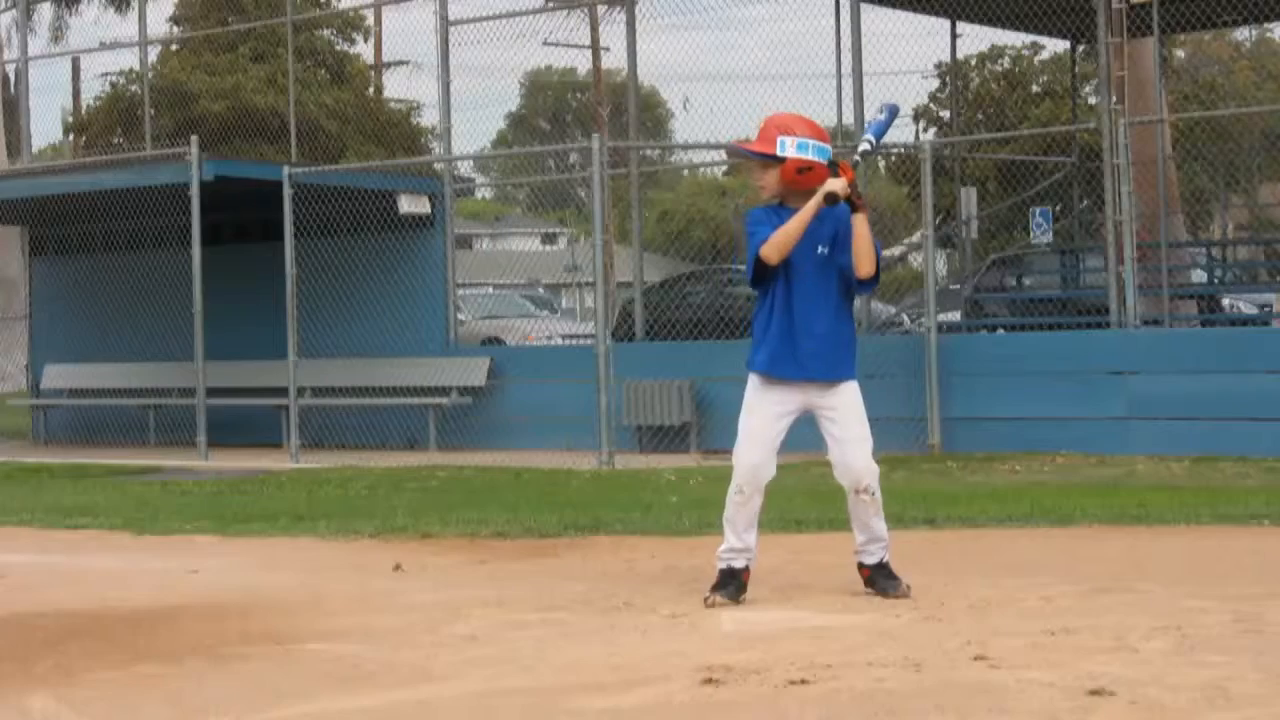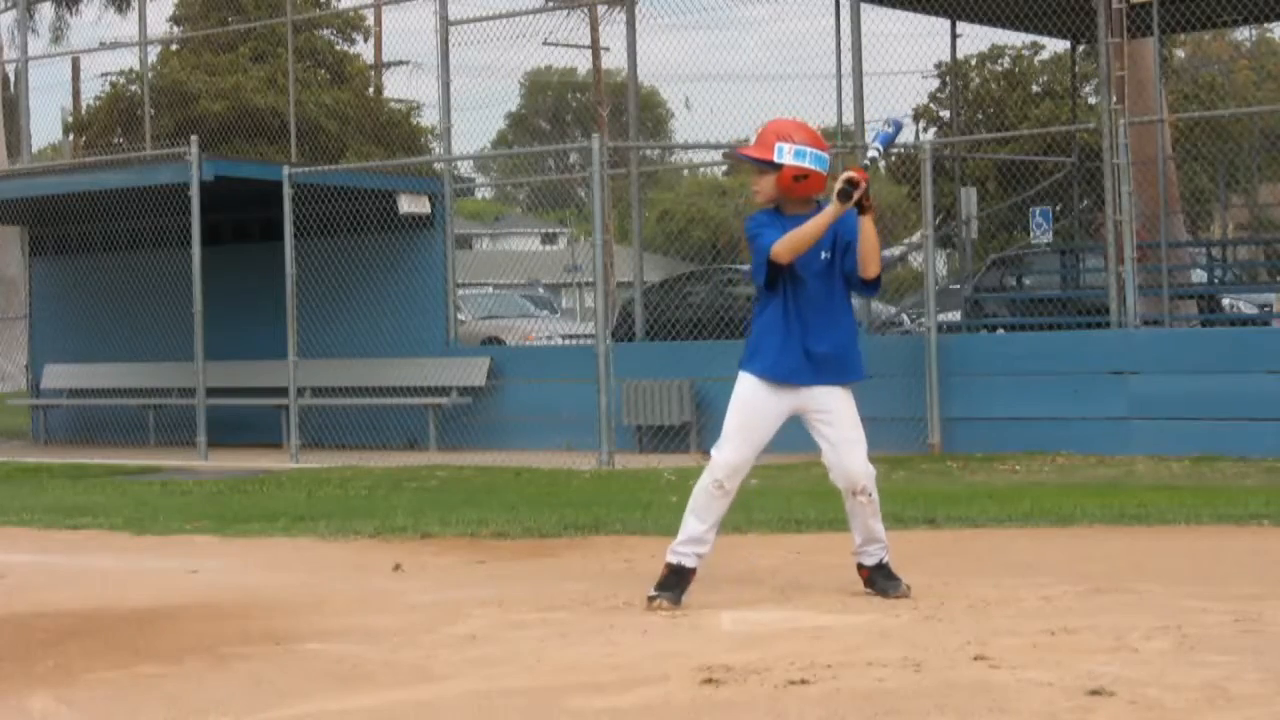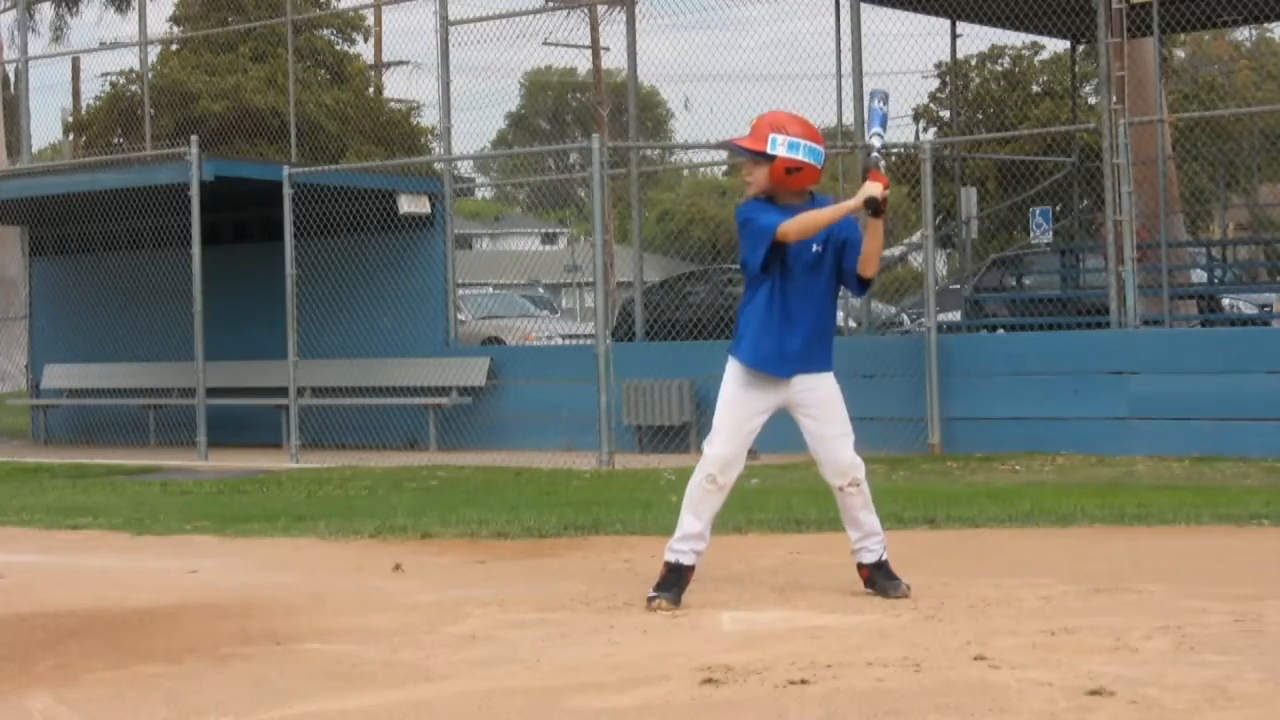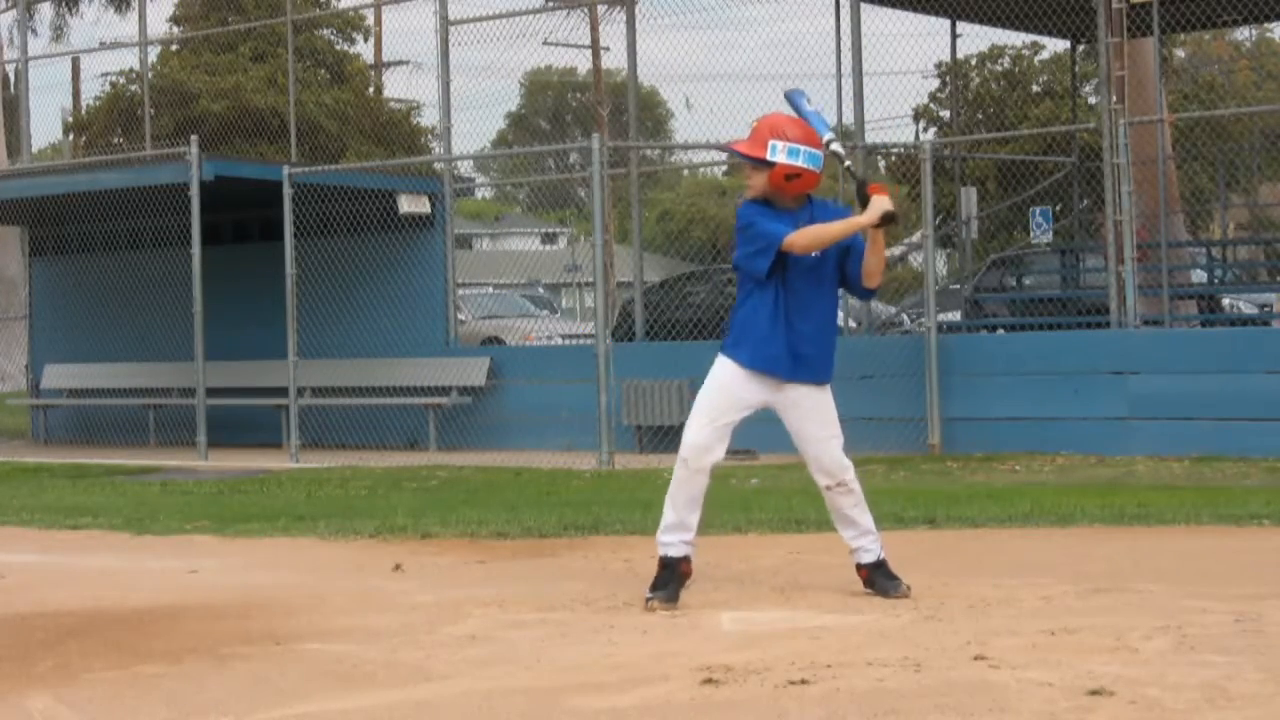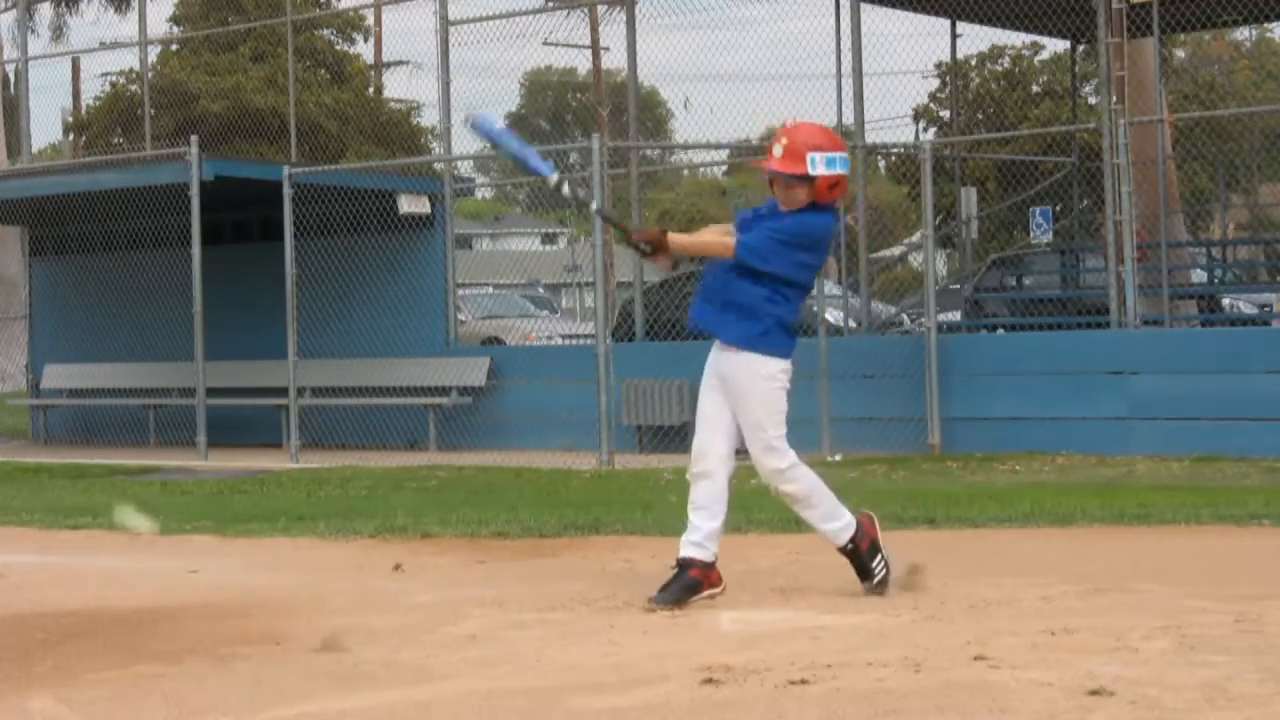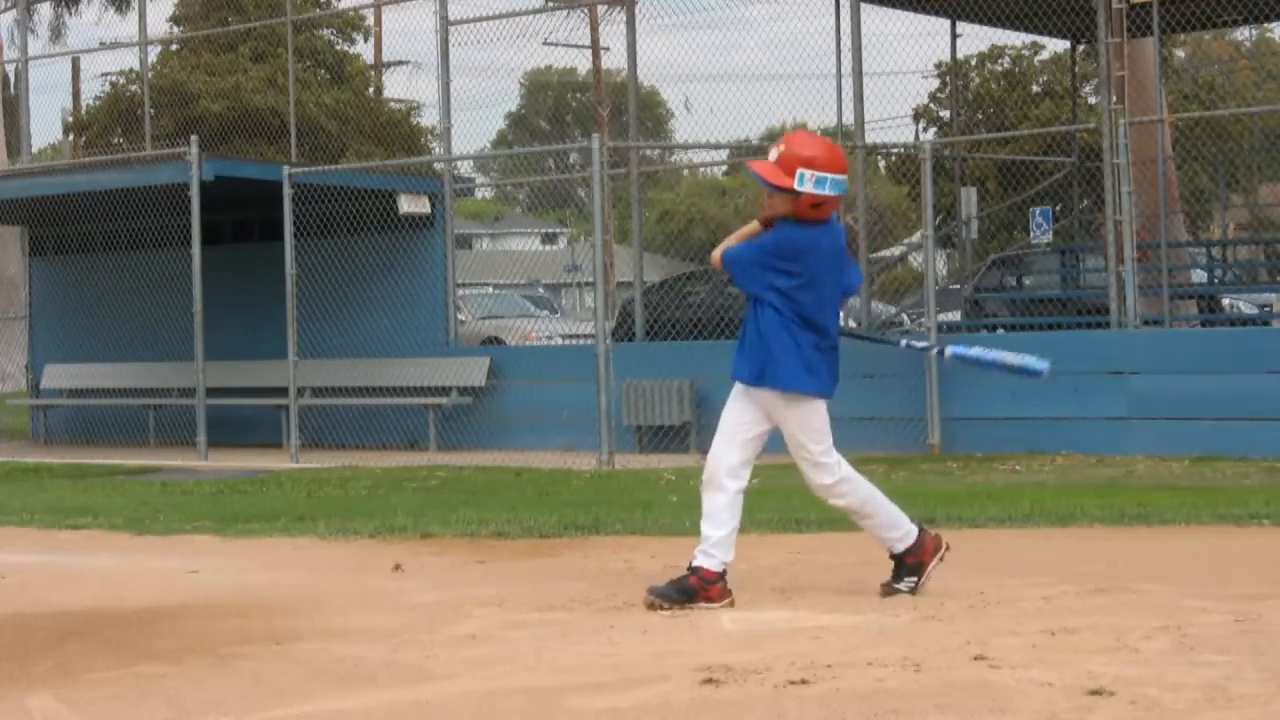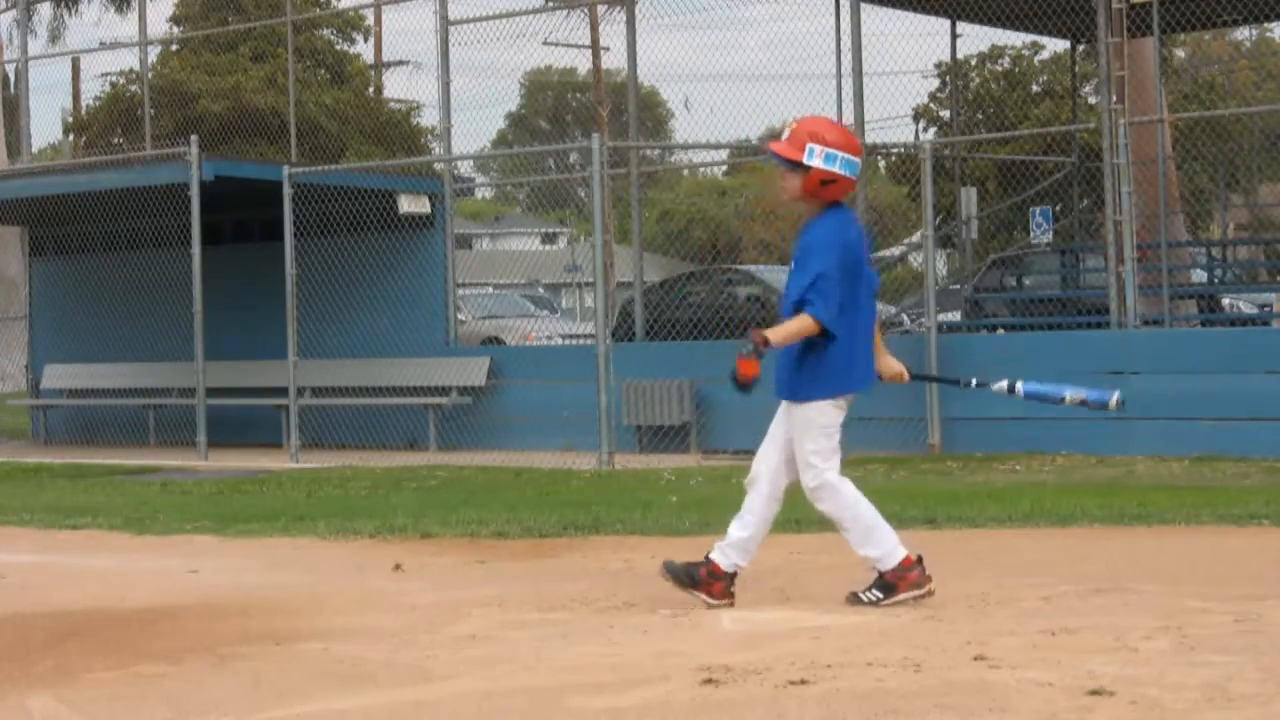
dt=0.7s
person 1, frame 1
left shoulder: (840, 219)
right shoulder: (761, 218)
left elbow: (865, 271)
right elbow: (771, 254)
left wrist: (856, 206)
right wrist: (817, 200)
left hip: (833, 371)
right hip: (773, 370)
left knee: (859, 470)
right knee: (749, 470)
left ankle: (874, 562)
right ankle: (733, 567)
person 1, frame 2
left shoulder: (842, 225)
right shoulder: (760, 224)
left elbow: (869, 272)
right elbow: (784, 252)
left wrist: (862, 210)
right wrist: (836, 206)
left hip: (828, 375)
right hip: (766, 373)
left knee: (856, 472)
right knee: (725, 468)
left ankle: (874, 562)
right ankle: (680, 565)
person 1, frame 3
left shoulder: (834, 217)
right shoulder: (752, 213)
left elbow: (865, 272)
right elbow: (791, 231)
left wrist: (875, 214)
right wrist: (855, 202)
left hip: (812, 369)
right hip: (753, 365)
left knee: (845, 467)
right knee: (718, 462)
left ankle: (873, 561)
right ankle: (678, 564)
person 1, frame 4
left shoulder: (834, 216)
right shoulder: (751, 215)
left elbow: (868, 282)
right elbow: (797, 242)
left wrist: (878, 226)
right wrist: (865, 217)
left hip: (804, 370)
right hip: (741, 363)
left knee: (833, 468)
right knee: (694, 452)
left ankle: (871, 562)
right ankle: (674, 560)
person 1, frame 5
left shoulder: (814, 226)
right shoulder: (781, 210)
left elbow: (730, 249)
right elbow: (726, 230)
left wrist: (665, 241)
right wrist: (670, 244)
left hip: (759, 354)
right hip: (727, 347)
left knee: (774, 461)
right knee: (708, 458)
left ankle: (855, 534)
right ankle: (699, 565)
person 1, frame 6
left shoulder: (791, 241)
right shoulder: (825, 228)
left elbow: (720, 258)
right elbow: (844, 286)
left wrist: (757, 226)
left hip: (795, 377)
right hip: (759, 372)
left knee: (826, 475)
right knee: (723, 468)
left ankle: (913, 544)
right ankle: (708, 574)
person 1, frame 7
left shoulder: (829, 235)
right shoulder: (831, 226)
left elbow: (819, 316)
right elbow: (862, 293)
left wrist: (766, 338)
right wrist: (880, 356)
left hip: (822, 374)
right hip: (809, 375)
left knee: (820, 480)
right knee: (769, 473)
left ankle: (902, 569)
right ankle: (720, 572)
